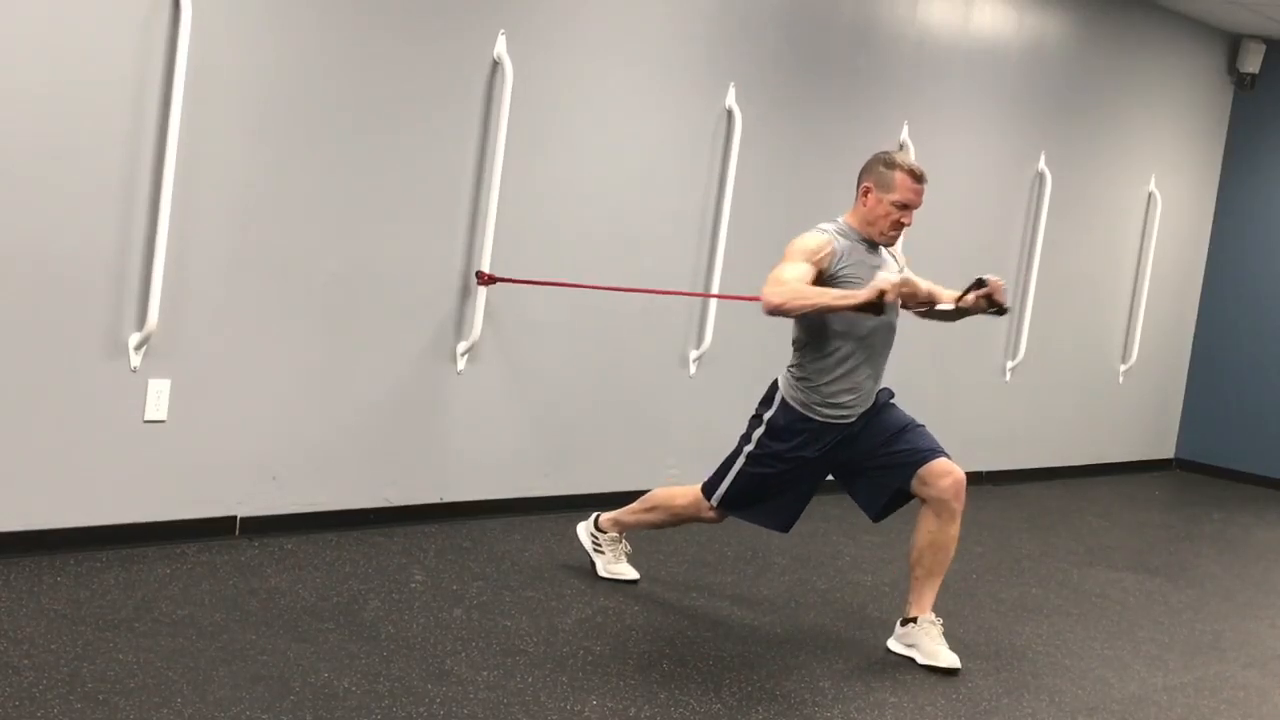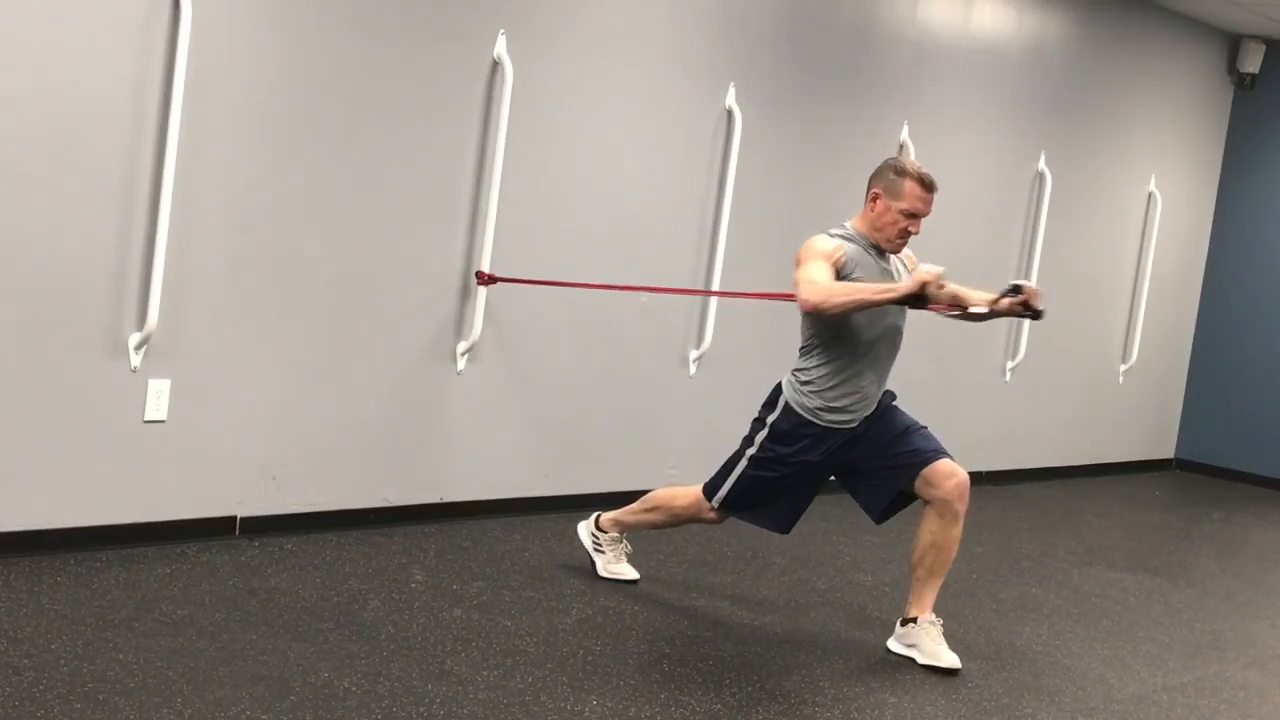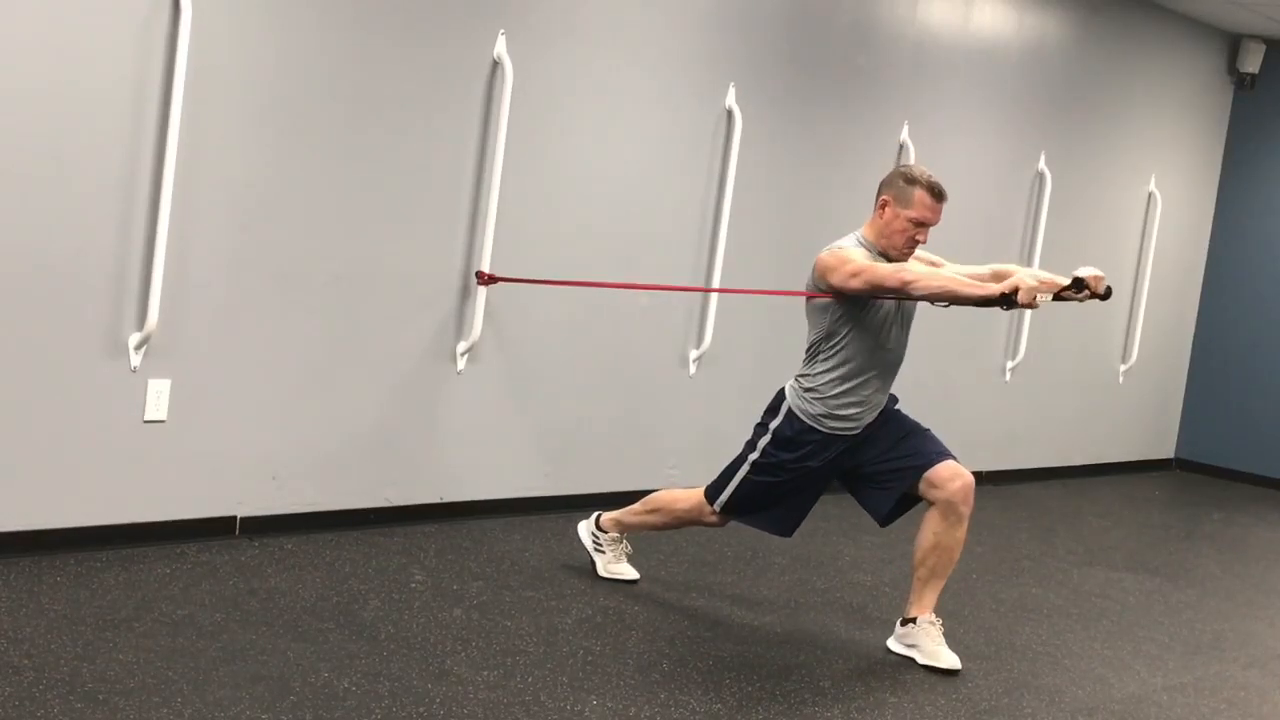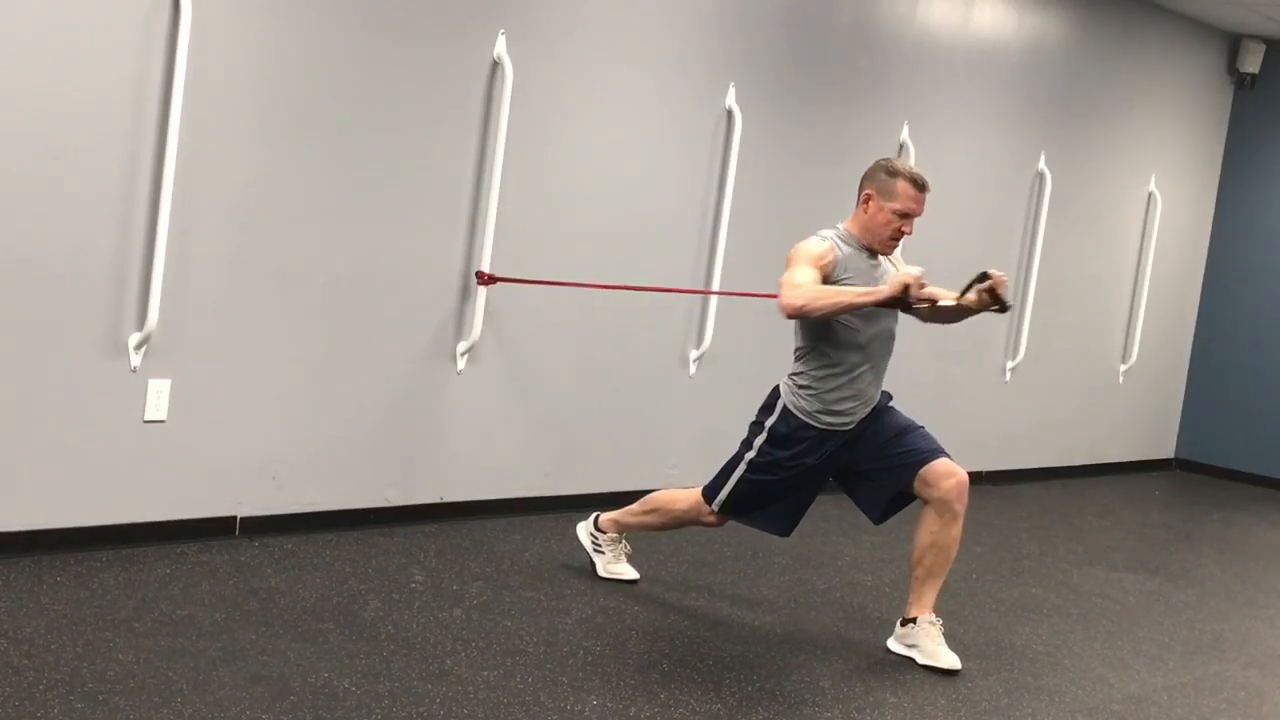
dt=0.5s
person 1, frame 1
left shoulder: (888, 252)
right shoulder: (820, 245)
left elbow: (936, 304)
right elbow: (777, 297)
left wrist: (972, 300)
right wrist: (857, 297)
left hip: (866, 414)
right hip: (801, 417)
left knee: (947, 485)
right knee: (712, 505)
left ankle: (916, 626)
right ankle: (605, 528)
person 1, frame 2
left shoulder: (899, 257)
right shoulder: (828, 249)
left elbow: (951, 298)
right elbow: (815, 299)
left wrist: (997, 304)
right wrist: (900, 289)
left hip: (870, 417)
right hip: (803, 419)
left knee: (951, 487)
right knee: (713, 506)
left ankle: (916, 625)
right ankle: (606, 527)
person 1, frame 3
left shoulder: (912, 259)
right shoulder: (840, 259)
left elbow: (985, 274)
right elbow: (902, 282)
left wrist: (1066, 283)
right wrist: (999, 289)
left hip: (872, 421)
right hip: (808, 424)
left knee: (955, 488)
right knee: (715, 510)
left ankle: (916, 626)
right ankle: (606, 527)
person 1, frame 4
left shoulder: (886, 260)
right shoulder: (817, 251)
left elbow: (931, 309)
right elbow: (795, 302)
left wrist: (975, 300)
right wrist: (882, 293)
left hip: (867, 417)
right hip: (803, 421)
left knee: (949, 486)
right knee: (710, 509)
left ankle: (916, 625)
right ankle: (605, 528)
